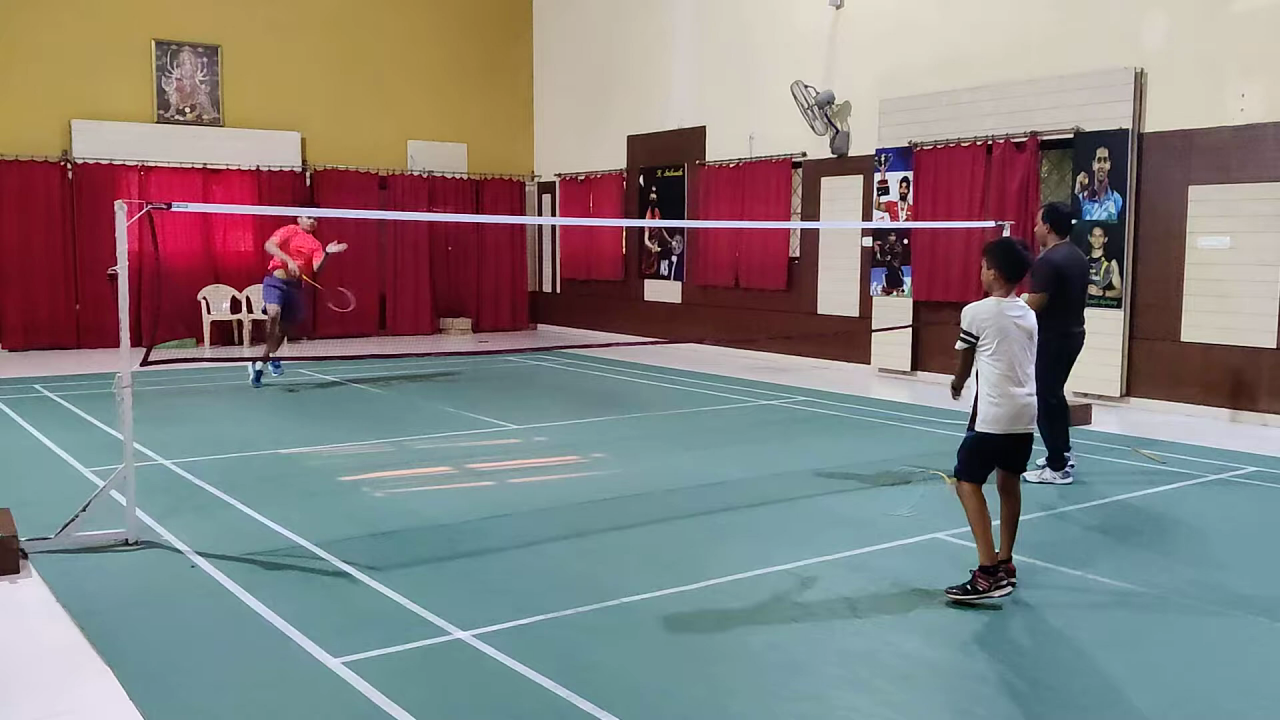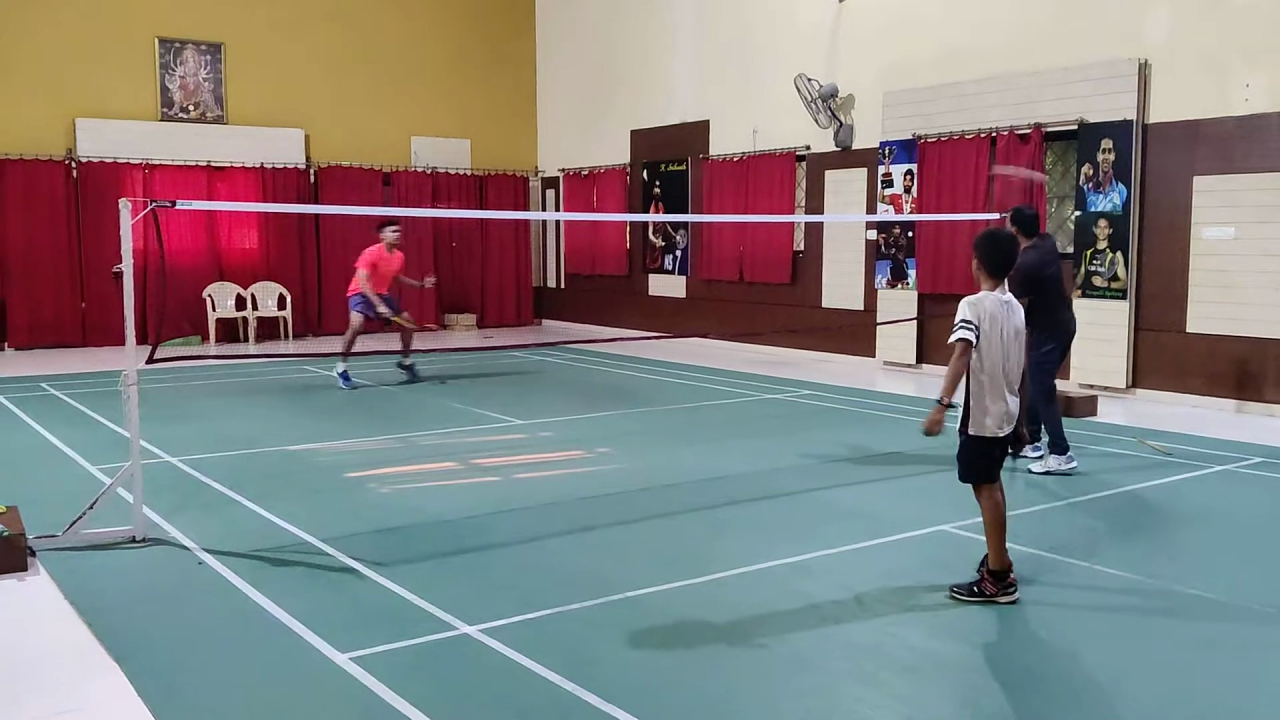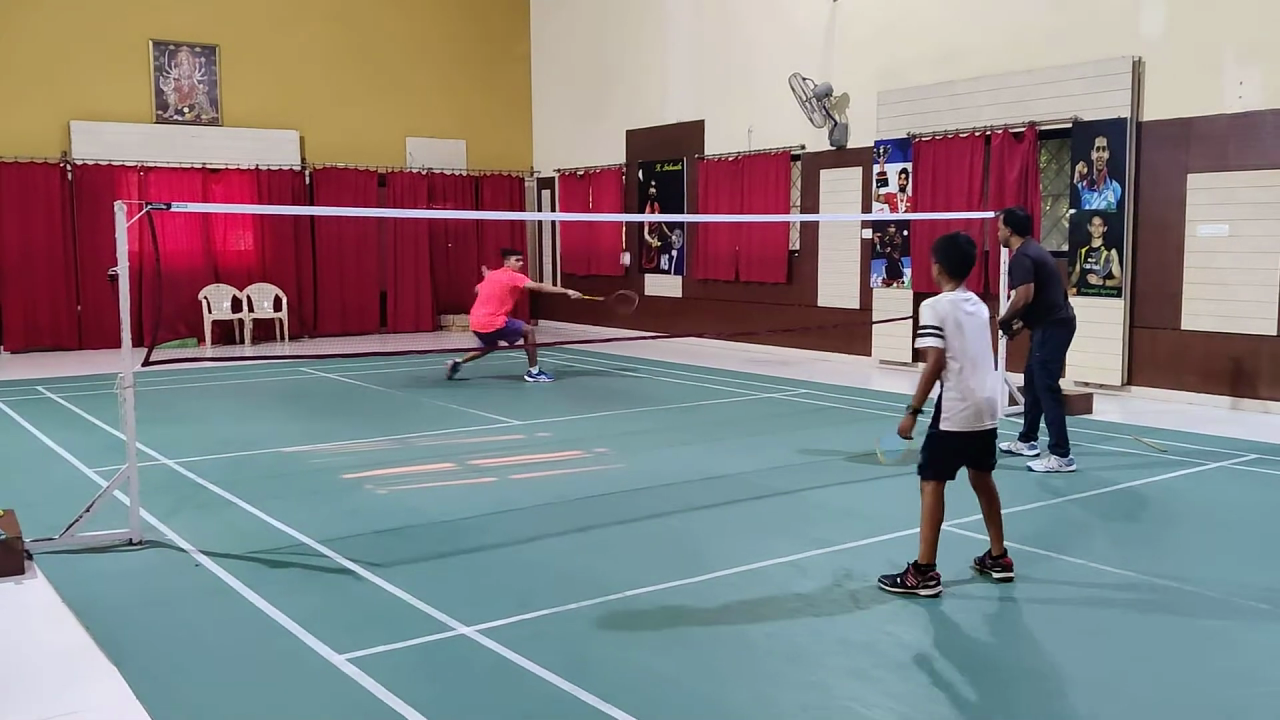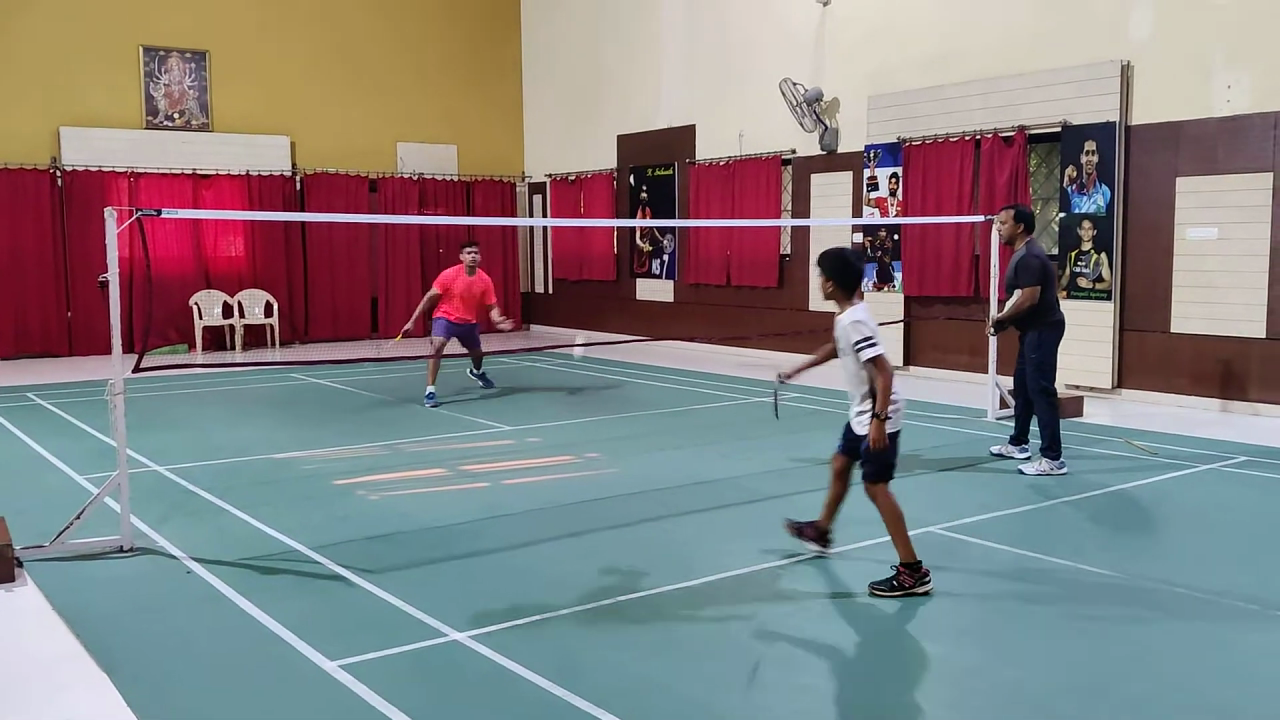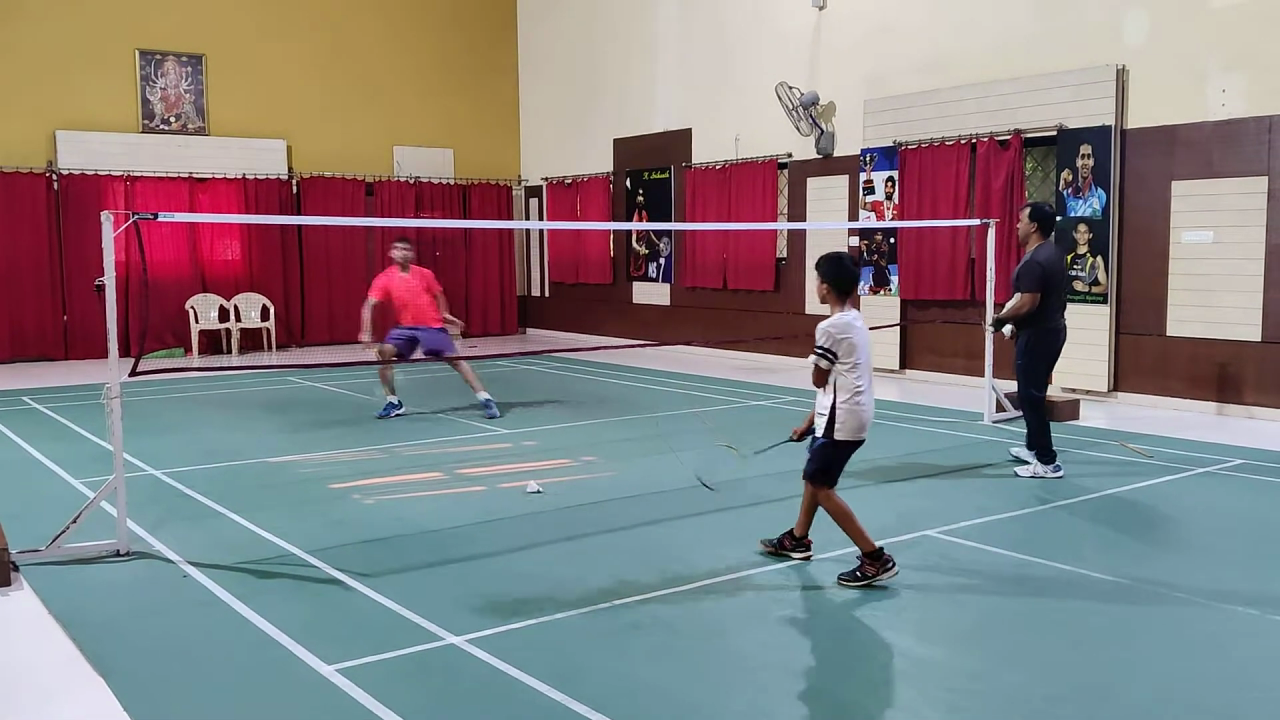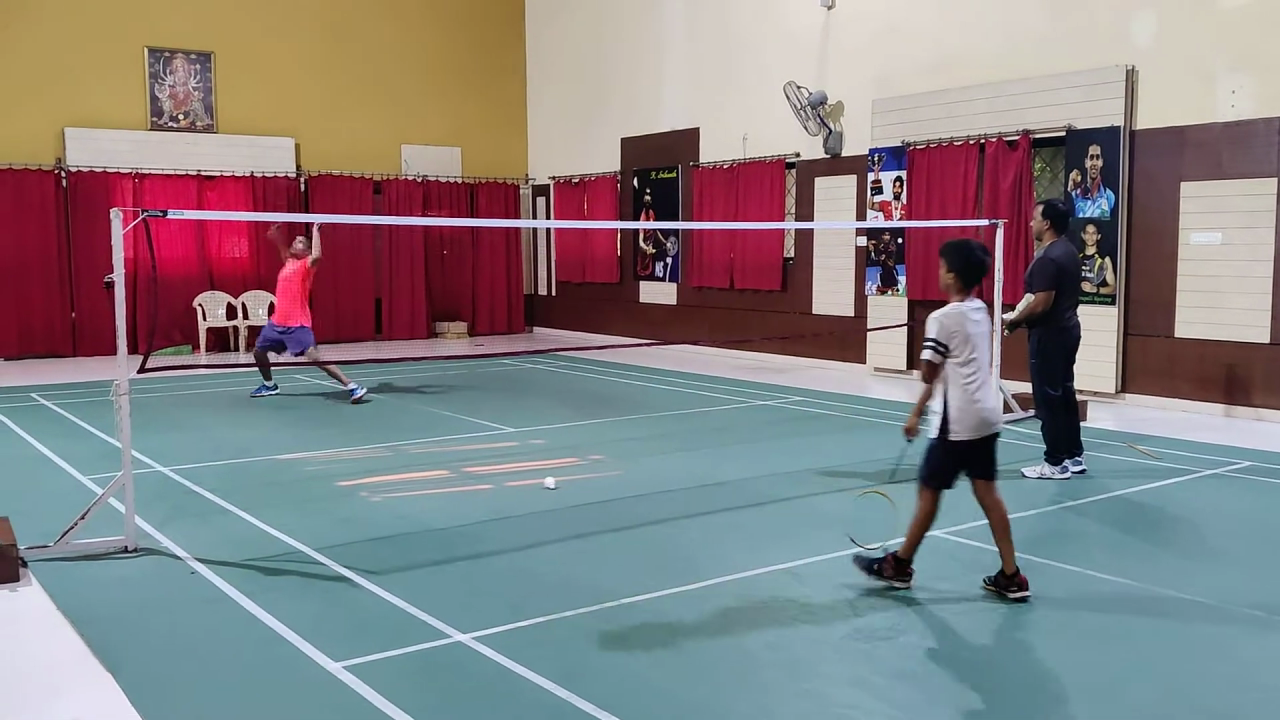
dt=0.7s
person 1, frame 1
left shoulder: (976, 312)
right shoulder: (1029, 315)
left elbow: (965, 362)
left wrist: (957, 382)
left hip: (992, 417)
right hip: (1024, 415)
left knee: (967, 485)
right knee: (1008, 483)
left ankle: (989, 573)
right ankle: (1004, 562)
person 1, frame 2
left shoulder: (974, 305)
right shoulder: (1016, 307)
left elbow: (960, 357)
right elbow: (1016, 366)
left wrist: (941, 406)
right wrist: (1016, 412)
left hip: (981, 415)
right hip: (1006, 412)
left knee: (985, 489)
right knee: (992, 484)
left ankle: (998, 579)
right ankle: (998, 560)
person 1, frame 3
left shoulder: (935, 306)
right shoulder: (979, 305)
left elbow: (934, 363)
left wrist: (912, 410)
left hip: (955, 412)
right hip: (987, 407)
left knee: (932, 484)
right knee: (982, 479)
left ankle: (924, 572)
right ankle: (998, 557)
person 1, frame 4
left shoulder: (853, 321)
right shoulder: (851, 314)
left elbow: (884, 370)
right elbow: (836, 349)
left wrist: (878, 418)
right wrist: (798, 370)
left hip: (876, 415)
right hip: (862, 411)
left knee: (876, 487)
right knee: (840, 466)
left ankle: (912, 572)
right ankle: (821, 530)
person 1, frame 5
left shoulder: (830, 328)
right shoulder: (855, 320)
left elbow: (819, 380)
left wrist: (815, 363)
right wrist: (810, 422)
left hip: (842, 421)
right hip: (853, 416)
left knee: (821, 488)
right knee: (816, 477)
left ankle: (875, 559)
right ankle: (796, 539)
person 1, frame 6
left shoulder: (943, 319)
right shoulder: (981, 312)
left elbow: (929, 374)
right wrist: (920, 411)
left hip: (956, 420)
right hip: (986, 416)
left knee: (929, 489)
right knee: (987, 491)
left ankle: (899, 564)
right ankle: (1011, 576)
person 2, frame 1
left shoulder: (1047, 261)
right shoulder: (1079, 257)
left elbow: (1035, 304)
left hip: (1052, 339)
right hip: (1072, 334)
left knee: (1044, 401)
right knee: (1055, 396)
left ankle: (1057, 468)
right ankle: (1063, 452)
person 2, frame 2
left shoulder: (1022, 265)
right shoulder: (1046, 243)
left hip: (1046, 331)
right hip: (1061, 326)
left knee: (1041, 390)
right knee: (1033, 385)
left ankle: (1061, 454)
right ankle: (1031, 442)
person 2, frame 3
left shoulder: (1021, 257)
right shoulder: (1033, 251)
left elbow: (1024, 297)
left wrist: (1004, 320)
right wrist: (1021, 322)
left hip: (1052, 327)
right hip: (1051, 324)
left knee: (1047, 388)
right knee: (1033, 382)
left ankle: (1061, 456)
right ankle: (1027, 440)
person 2, frame 4
left shoulder: (1029, 257)
right shoulder: (1022, 255)
left elbow: (1029, 299)
left wrist: (1000, 319)
right wrist: (1004, 321)
left hip: (1042, 331)
right hip: (1033, 331)
left knee: (1041, 391)
right knee: (1022, 386)
left ankle: (1052, 459)
right ankle: (1018, 443)
person 2, frame 5
left shoulder: (1034, 262)
right shoulder: (1053, 254)
left elbow: (1027, 304)
left wrist: (1000, 317)
right wrist: (1011, 317)
left hip: (1036, 336)
right hip: (1052, 331)
left knee: (1030, 398)
right knee: (1036, 394)
left ankle: (1047, 463)
right ankle: (1035, 447)
person 2, frame 6
left shoulder: (1048, 259)
right shoulder: (1068, 252)
left elbow: (1041, 304)
left wrist: (1014, 320)
right wrist: (1020, 315)
left hip: (1049, 336)
right hip: (1066, 330)
left knee: (1047, 400)
right knee: (1064, 395)
left ankle: (1055, 463)
right ankle: (1073, 456)
